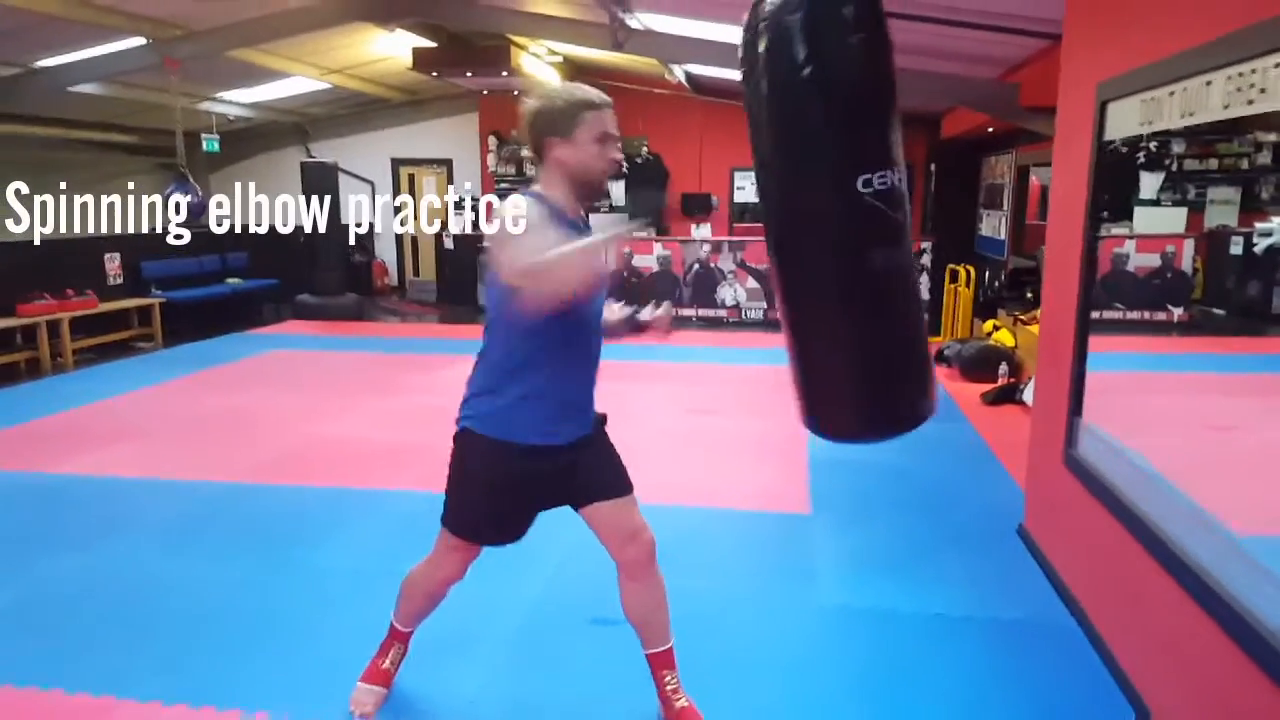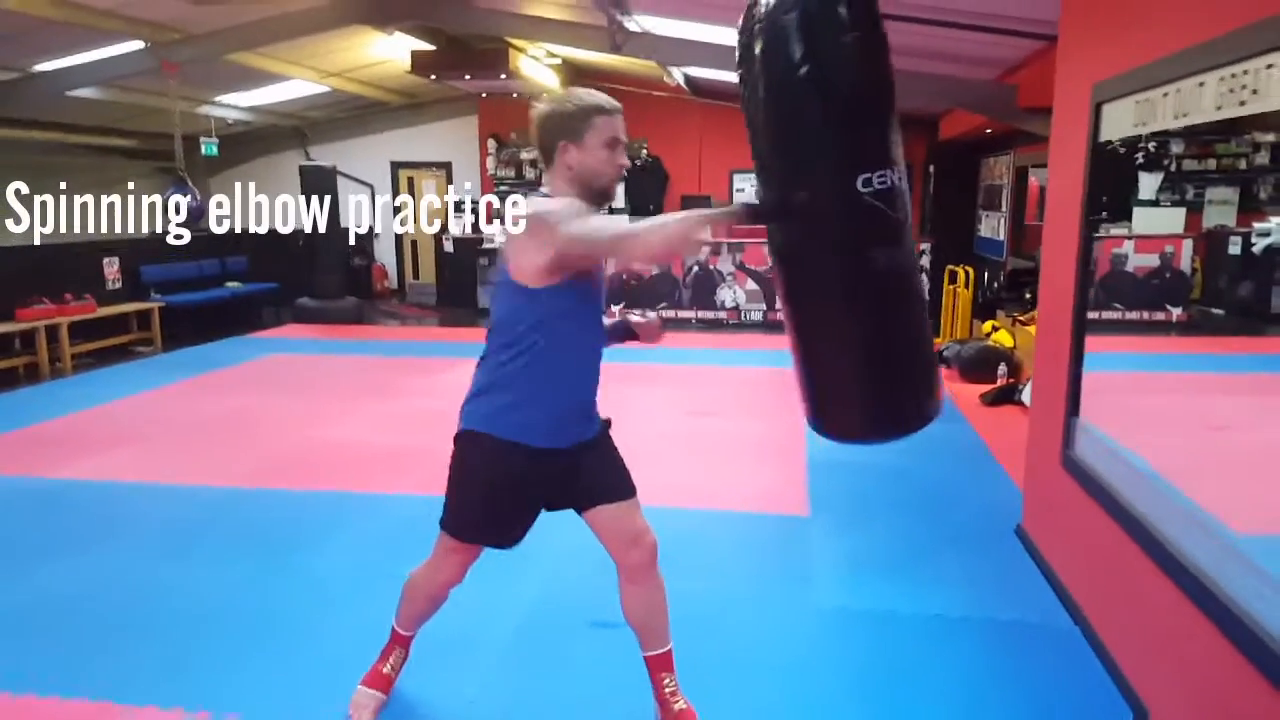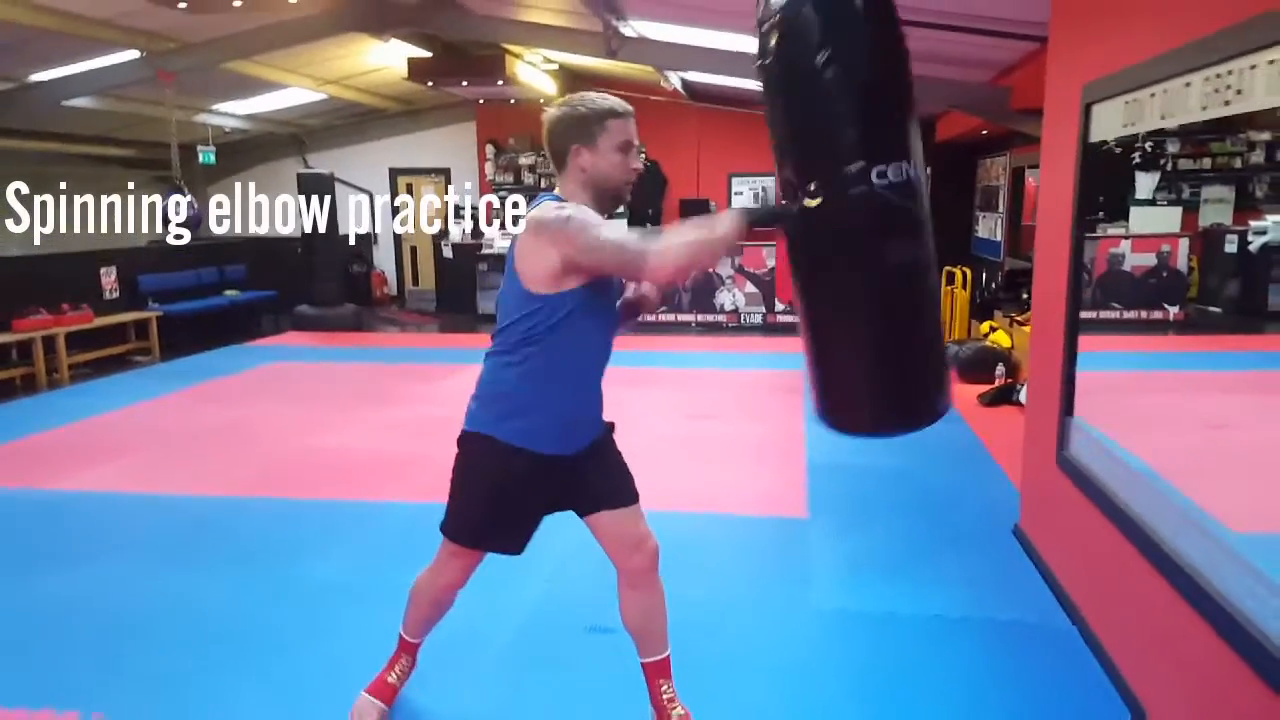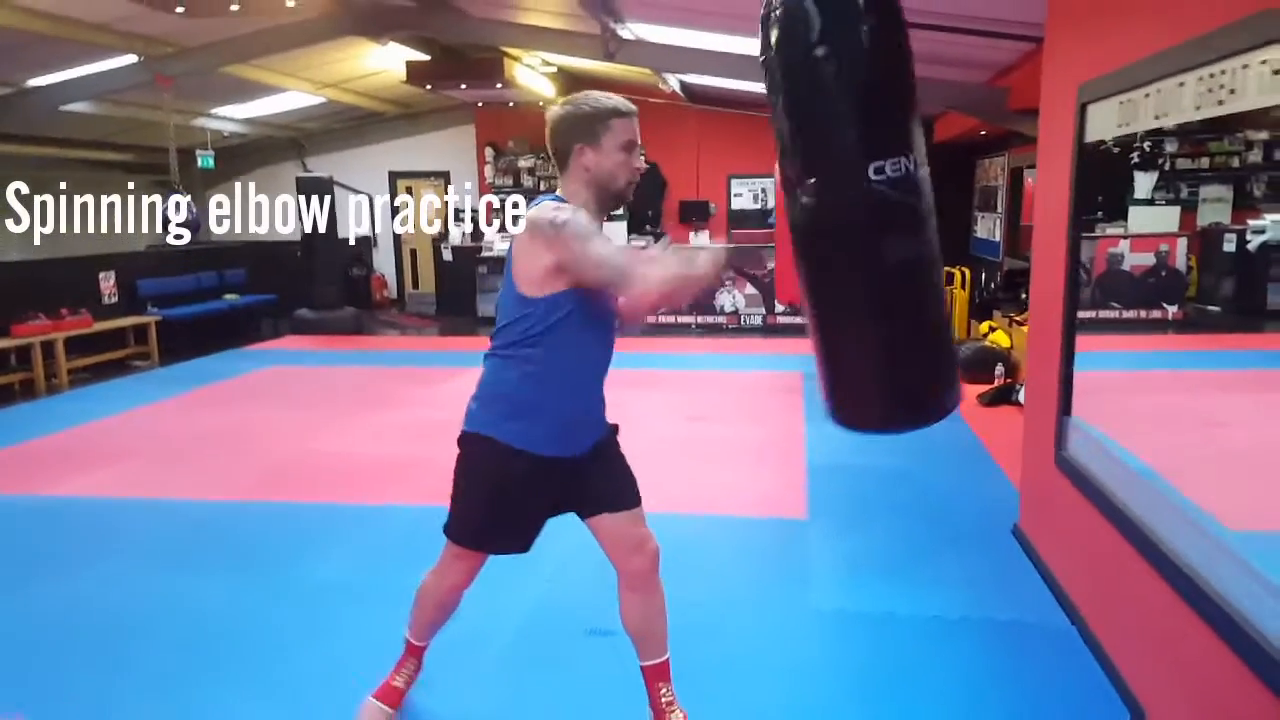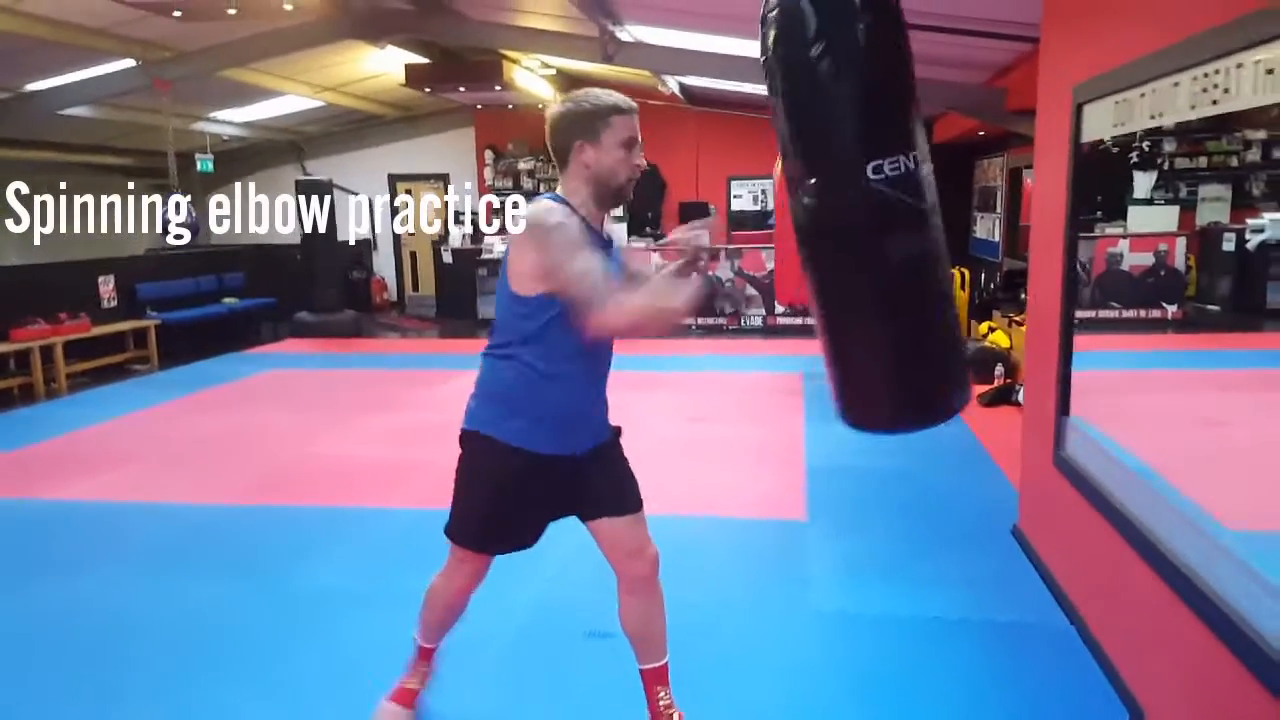
dt=0.1s
person 1, frame 1
left shoulder: (577, 219)
right shoulder: (526, 220)
right elbow: (535, 292)
left wrist: (629, 320)
right wrist: (610, 244)
left hip: (574, 427)
right hip: (501, 435)
left knee: (636, 548)
right knee: (450, 560)
right ankle: (391, 652)
person 1, frame 2
left shoulder: (584, 223)
right shoulder: (545, 217)
right elbow: (638, 245)
left wrist: (625, 328)
right wrist: (718, 213)
left hip: (577, 431)
right hip: (504, 435)
left knee: (639, 551)
right knee: (451, 560)
right ankle: (393, 654)
person 1, frame 3
left shoulder: (588, 227)
right shoulder: (556, 224)
right elbow: (664, 261)
left wrist: (632, 300)
right wrist: (743, 218)
left hip: (582, 435)
right hip: (509, 438)
left knee: (639, 556)
right knee: (454, 564)
right ankle: (400, 662)
person 1, frame 4
left shoulder: (590, 230)
right shoulder: (553, 227)
left elbow: (622, 302)
right elbow: (647, 286)
left wrist: (633, 295)
right wrist: (724, 256)
left hip: (584, 436)
right hip: (510, 440)
left knee: (640, 558)
right knee: (458, 566)
right ankle: (406, 665)
person 1, frame 5
left shoulder: (593, 230)
right shoulder: (555, 229)
left elbow: (642, 283)
right elbow: (615, 315)
left wrist: (672, 277)
right wrist: (695, 291)
left hip: (585, 437)
right hip: (512, 438)
left knee: (639, 563)
right knee: (467, 567)
right ankle: (420, 666)
